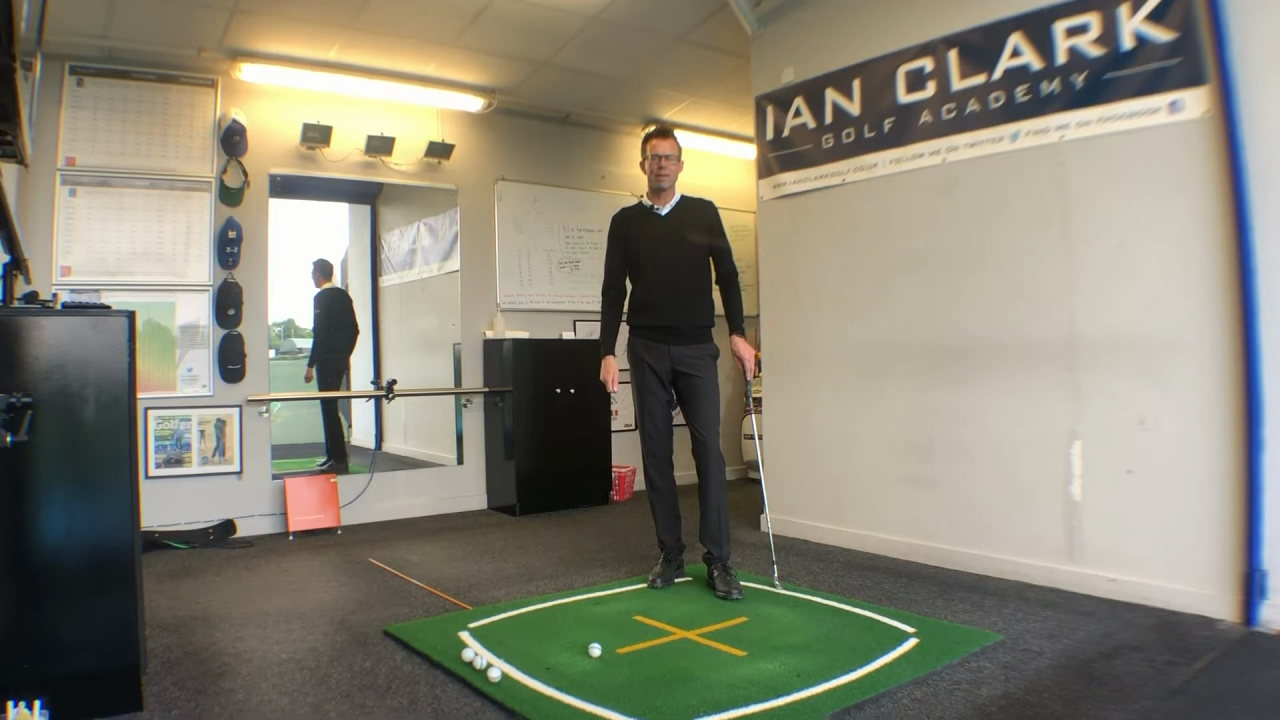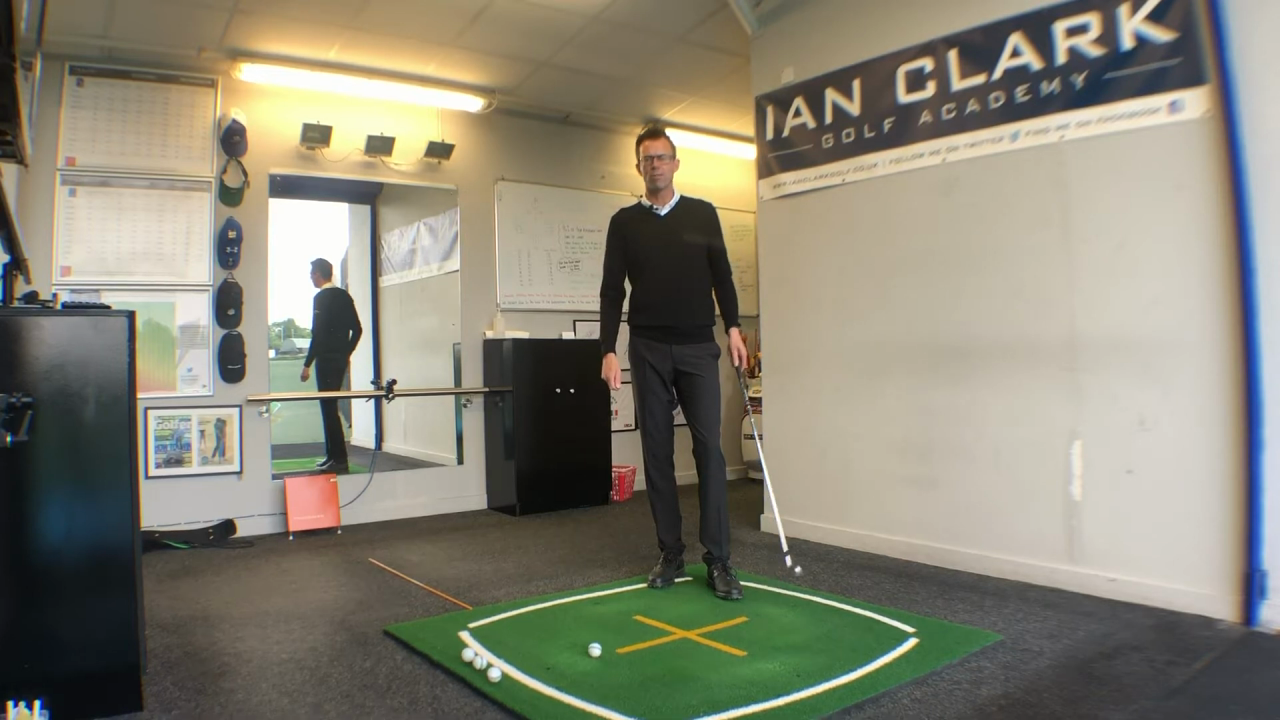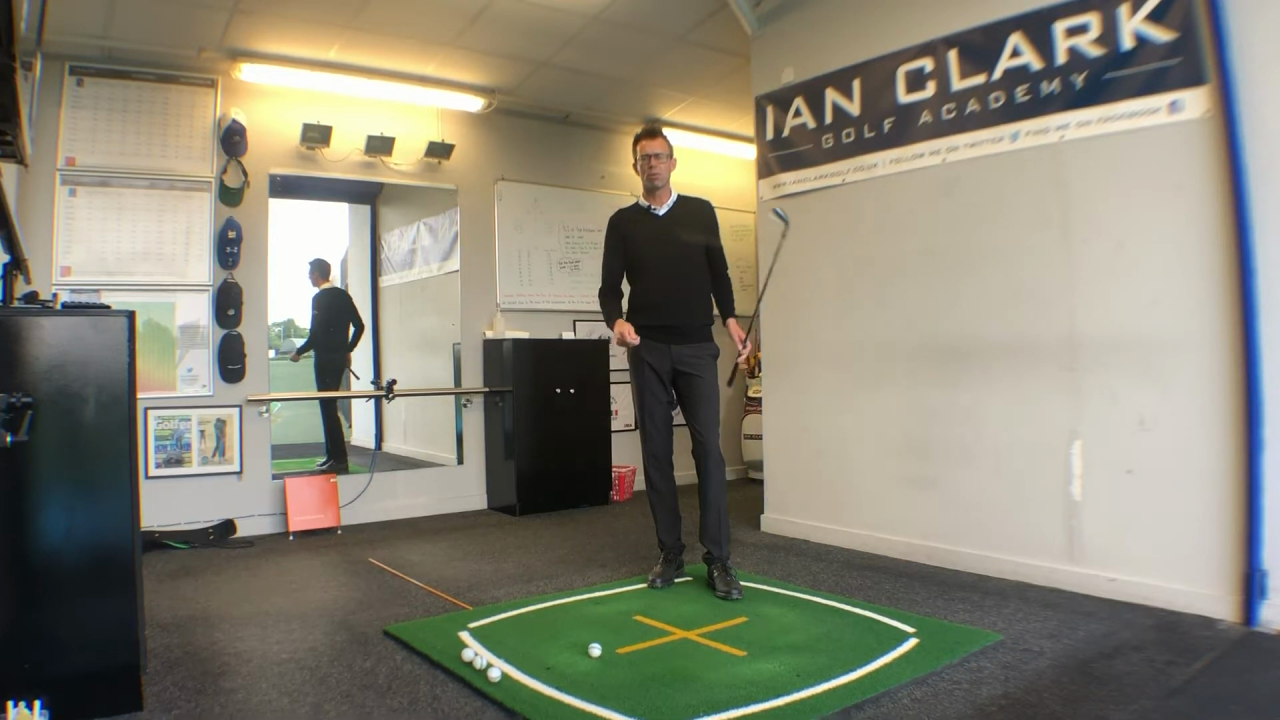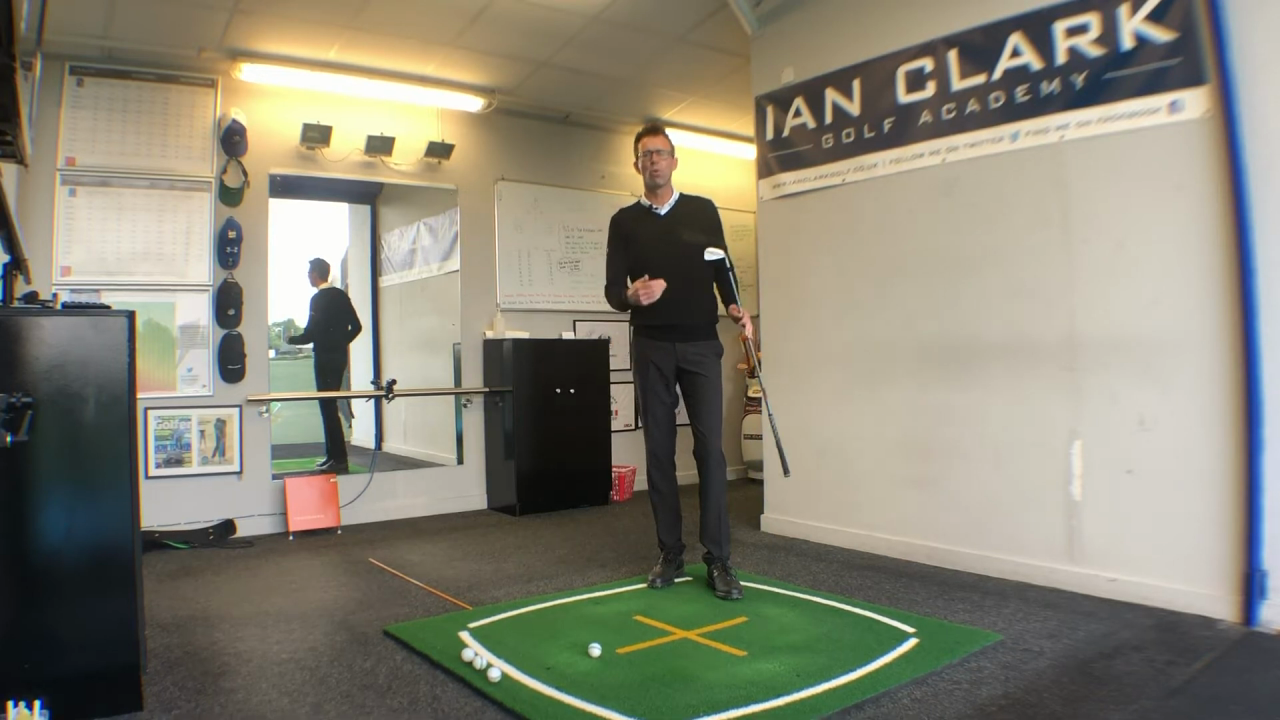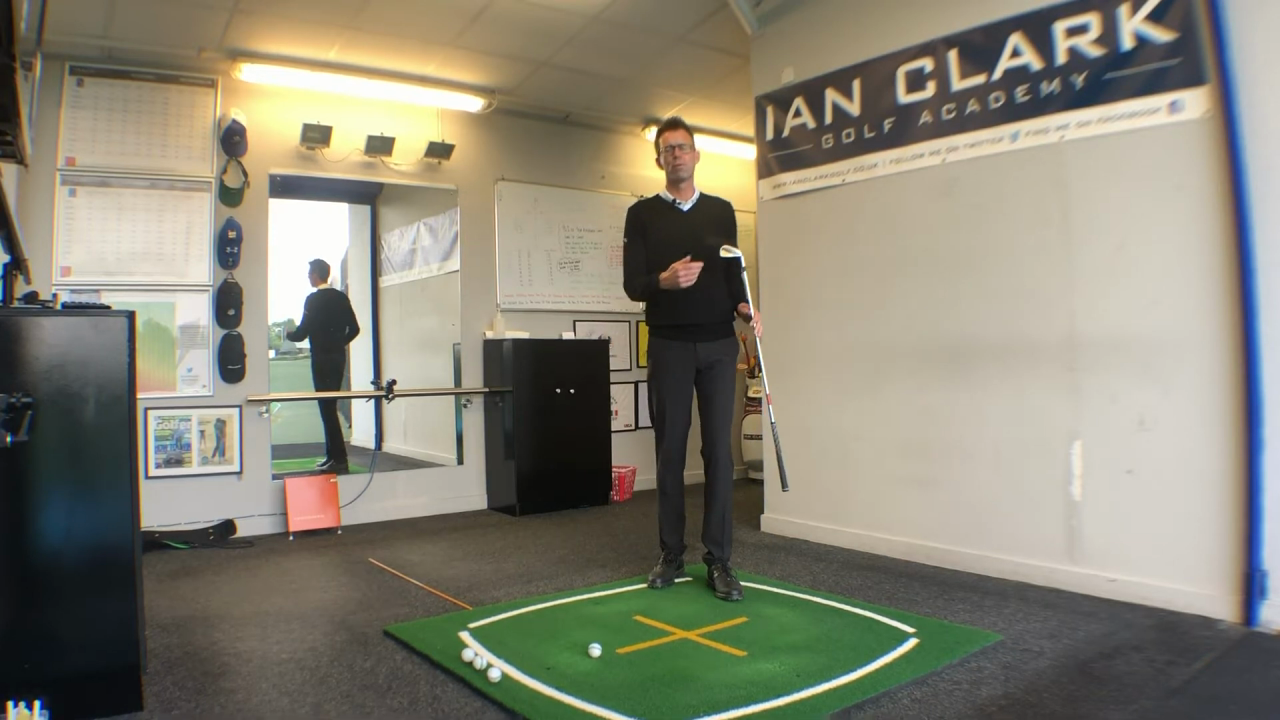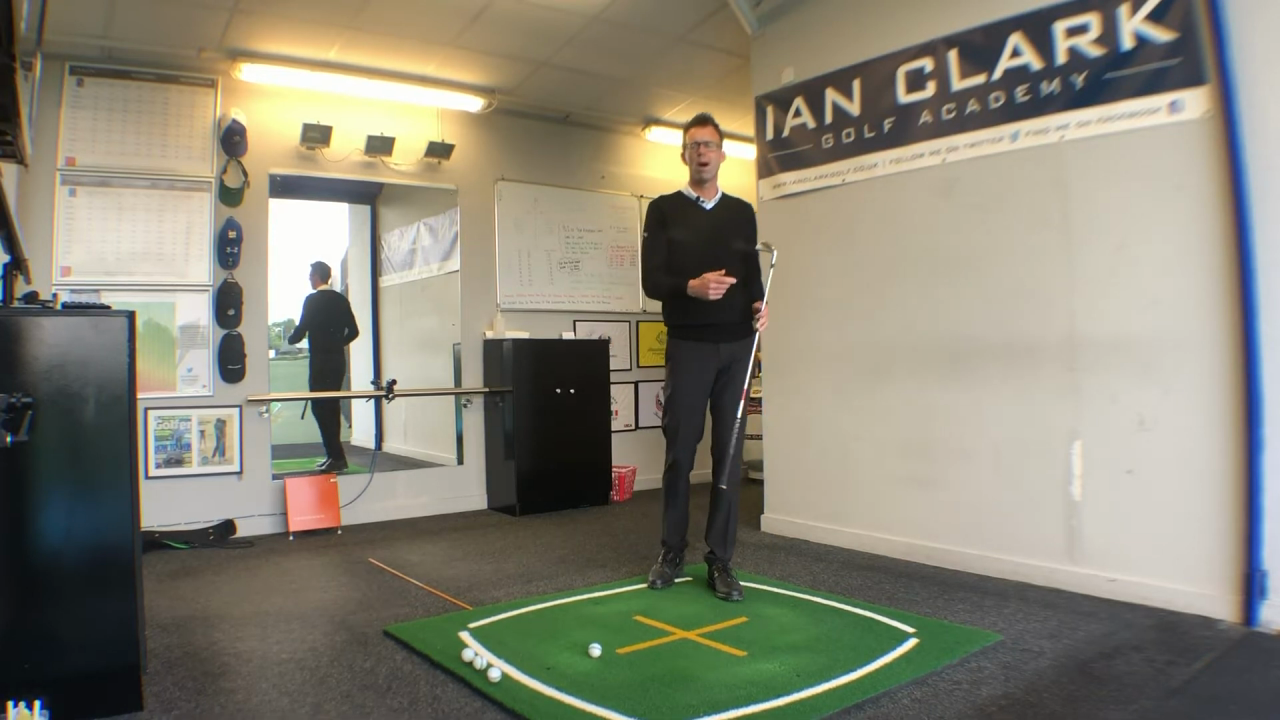
dt=0.5s
person 1, frame 1
left shoulder: (703, 213)
right shoulder: (625, 222)
left elbow: (727, 276)
right elbow: (613, 292)
left wrist: (738, 333)
right wrist: (607, 353)
left hip: (697, 348)
right hip: (647, 349)
left knee: (708, 448)
right knee: (656, 451)
left ankle: (718, 560)
right ankle: (670, 554)
person 1, frame 2
left shoulder: (703, 213)
right shoulder: (625, 222)
left elbow: (722, 275)
right elbow: (612, 291)
left wrist: (733, 326)
right wrist: (609, 351)
left hip: (698, 347)
right hip: (648, 349)
left knee: (709, 449)
right knee: (656, 452)
left ankle: (718, 560)
right ankle: (671, 554)
person 1, frame 3
left shoulder: (700, 212)
right shoulder: (622, 222)
left elbow: (718, 272)
right elbow: (609, 286)
left wrist: (730, 318)
right wrist: (617, 321)
left hip: (697, 347)
right hip: (647, 350)
left knee: (708, 448)
right knee: (656, 452)
left ankle: (718, 559)
right ankle: (670, 554)
person 1, frame 4
left shoulder: (703, 211)
right shoulder: (624, 222)
left elbow: (723, 270)
right elbow: (612, 291)
left wrist: (735, 307)
right wrist: (632, 296)
left hip: (701, 345)
right hip: (652, 348)
left knee: (710, 448)
right knee: (659, 451)
left ankle: (718, 559)
right ankle: (670, 553)
person 1, frame 5
left shoulder: (721, 211)
right shoulder: (642, 215)
left elbow: (733, 274)
right elbow: (633, 285)
left wrist: (744, 306)
right wrist: (664, 281)
left hip: (718, 346)
right hip: (668, 347)
left knee: (718, 450)
right knee: (670, 451)
left ankle: (718, 559)
right ankle: (671, 553)
person 1, frame 6
left shoulder: (743, 212)
right shoulder: (663, 210)
left elbow: (752, 276)
right elbow: (652, 281)
left wrist: (759, 304)
right wrist: (691, 287)
left hip: (736, 347)
right hip: (687, 347)
left knee: (728, 453)
right knee: (680, 451)
left ankle: (720, 560)
right ankle: (672, 551)
person 2, frame 1
left shoulder: (321, 298)
right shoulder: (343, 296)
left elbow: (319, 334)
right elbow: (354, 330)
left wrist: (310, 365)
left hip: (327, 360)
right hip: (341, 359)
left knee: (329, 407)
right knee: (330, 407)
left ankle: (339, 459)
right ankle: (332, 455)
person 2, frame 2
left shoulder: (321, 298)
right shoulder: (344, 296)
left elbow: (318, 334)
right elbow: (357, 329)
left wrist: (307, 365)
left hip: (327, 359)
right hip: (341, 358)
left knee: (329, 407)
right knee: (330, 406)
left ankle: (340, 459)
right ankle: (332, 455)
person 2, frame 3
left shoulder: (320, 298)
right shoulder: (343, 296)
left elbow: (316, 334)
right elbow: (359, 326)
left wrist: (298, 353)
right wrist: (348, 350)
left hip: (325, 358)
right hip: (340, 357)
left knee: (328, 407)
right knee: (329, 406)
left ankle: (340, 459)
right ankle: (332, 455)
person 2, frame 4
left shoulder: (319, 299)
right shoulder: (341, 296)
left elbow: (310, 335)
right elbow: (356, 326)
left wrist: (291, 339)
left hip: (325, 357)
right hip: (339, 356)
left knee: (328, 407)
right knee: (330, 405)
left ankle: (339, 459)
right ankle: (332, 455)
person 2, frame 5
left shoulder: (314, 299)
right shoulder: (341, 297)
left elbow: (302, 333)
right elbow: (354, 329)
left wrist: (289, 334)
left hip: (322, 358)
right hip: (338, 357)
left knee: (327, 407)
right knee: (330, 406)
left ankle: (339, 459)
right ankle: (333, 455)
person 2, frame 6
left shoulder: (313, 300)
right shoulder: (341, 300)
left elbow: (301, 331)
right elbow: (353, 331)
left wrist: (291, 339)
left hip: (320, 360)
right hip: (338, 359)
left knee: (319, 407)
right knee: (332, 406)
left ankle: (336, 456)
right ankle: (333, 455)
